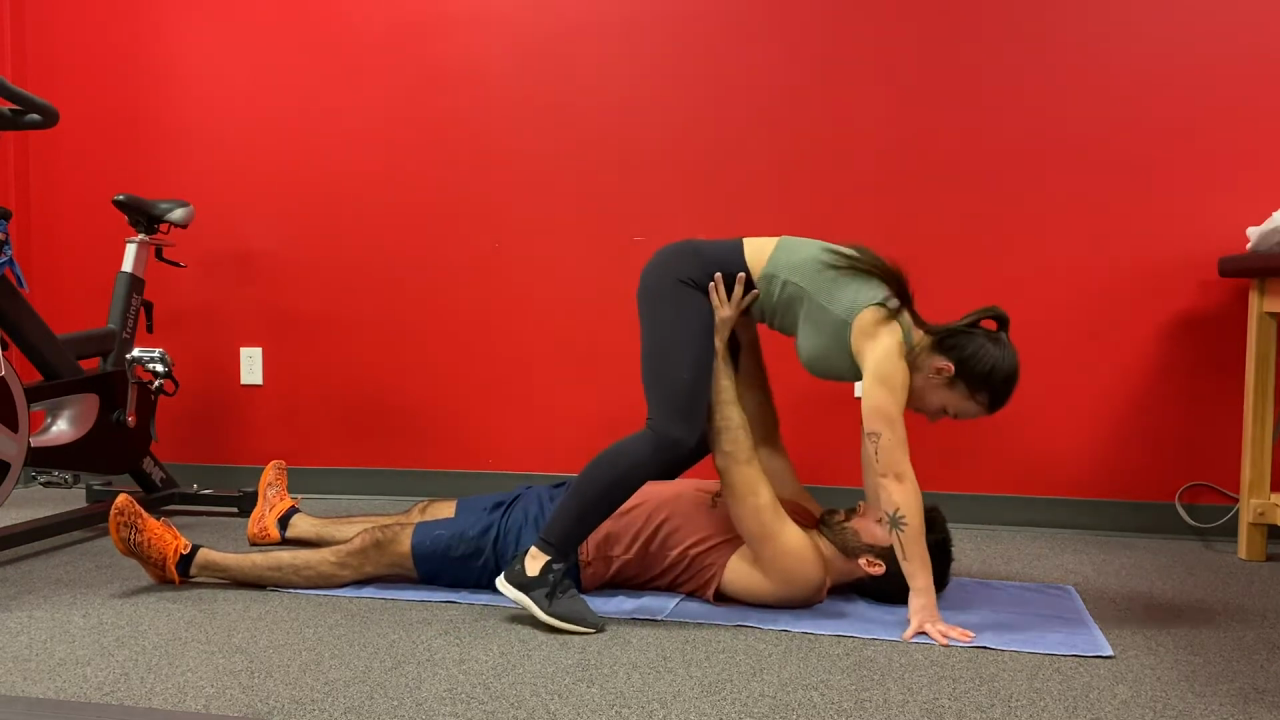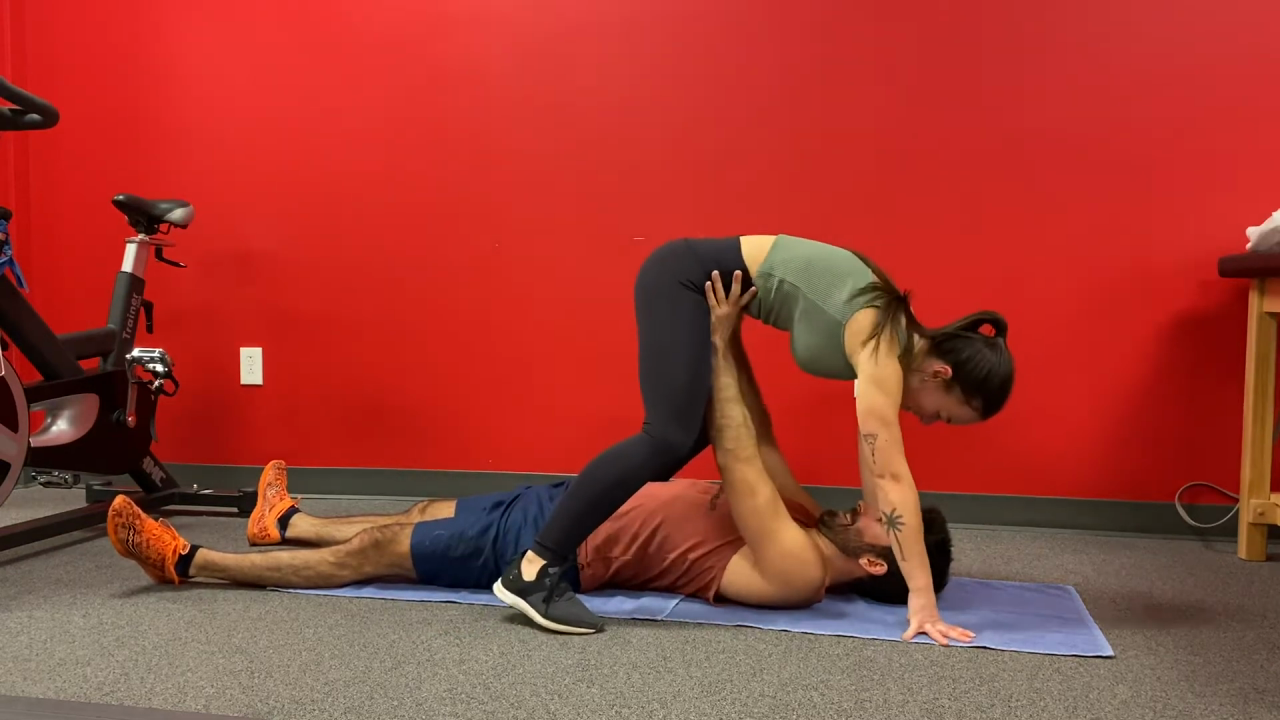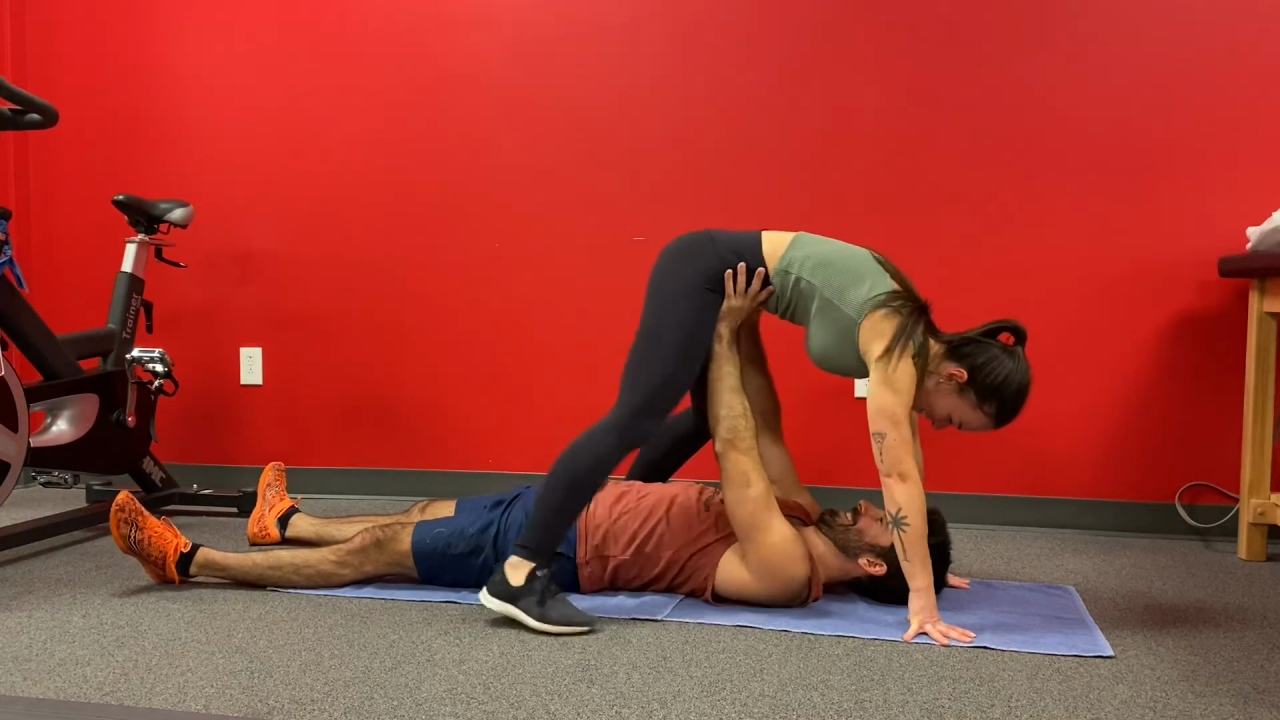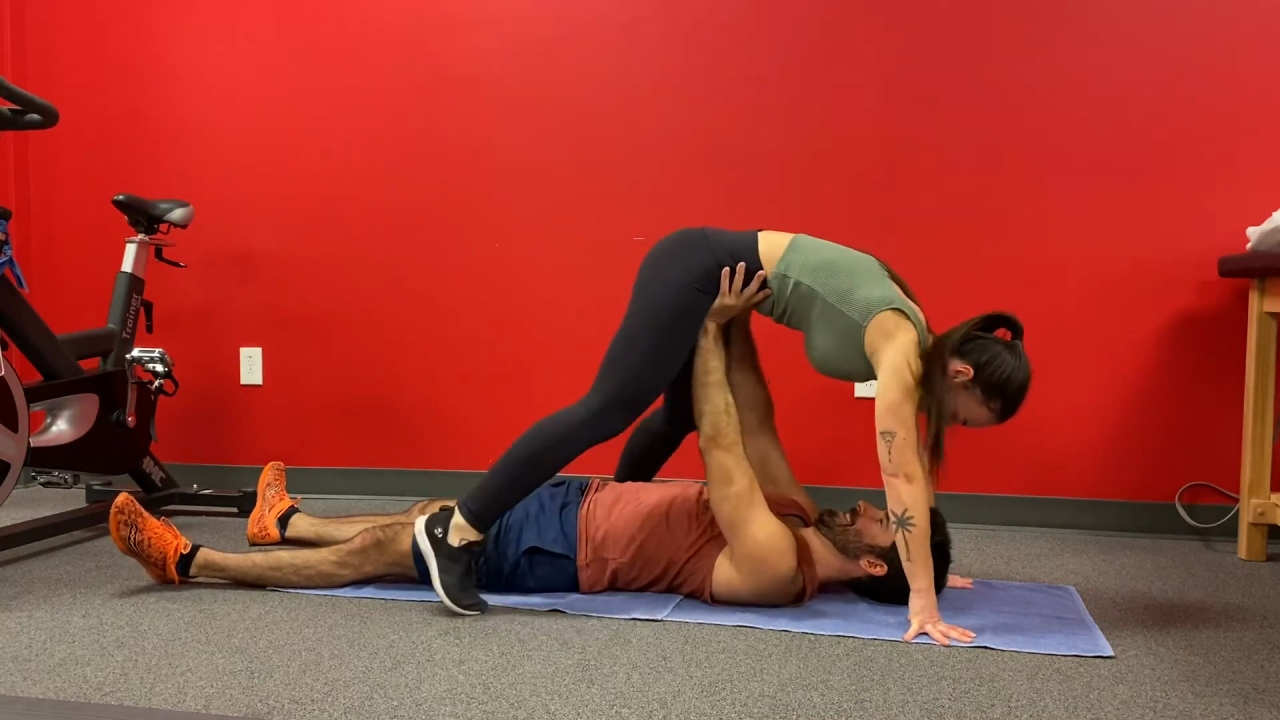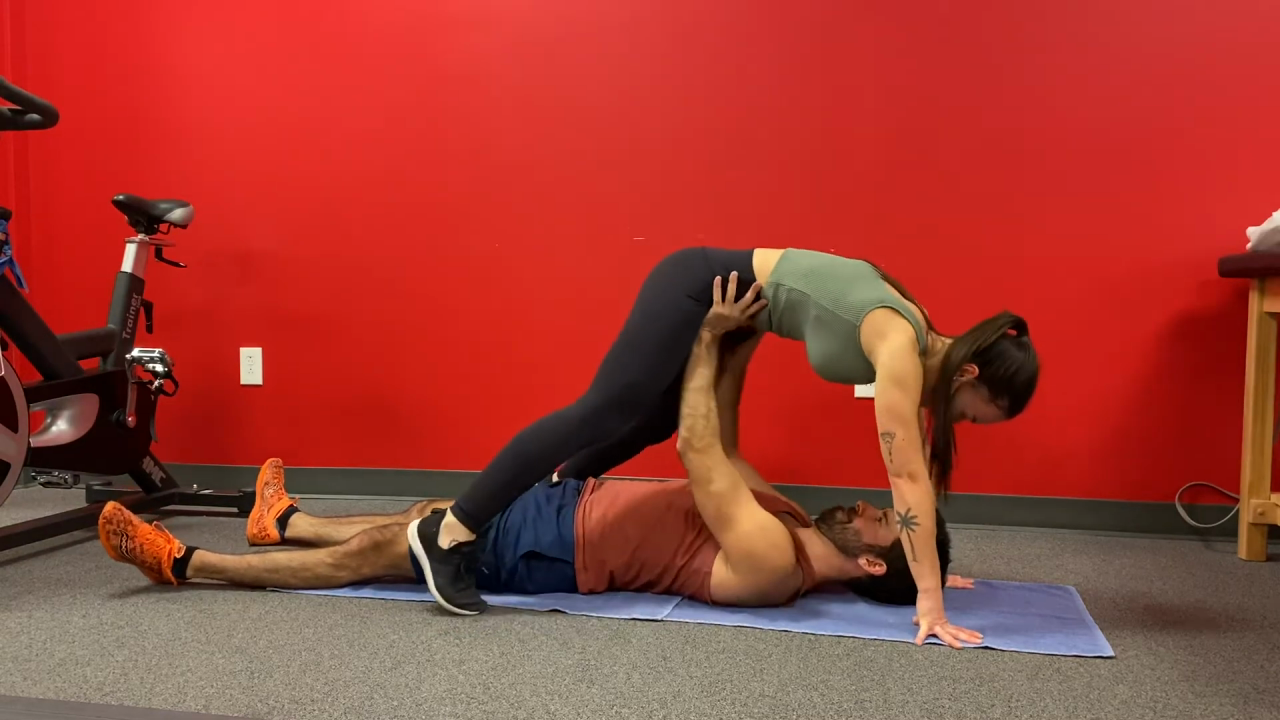
dt=0.4s
person 1, frame 1
left shoulder: (799, 573)
right shoulder: (808, 524)
left elbow: (735, 469)
right elbow: (756, 448)
left wrist: (714, 351)
right wrist: (733, 344)
left hip: (563, 547)
left knee: (378, 554)
right knee: (424, 517)
left ankle: (189, 560)
right ankle: (284, 524)
person 1, frame 2
left shoulder: (796, 572)
right shoulder: (807, 523)
left elbow: (739, 466)
right elbow: (751, 451)
left wrist: (717, 345)
right wrist: (730, 338)
left knee: (378, 554)
right knee: (423, 517)
left ankle: (188, 561)
right ankle: (284, 524)
person 1, frame 3
left shoulder: (787, 569)
right shoulder: (803, 522)
left elbow: (735, 455)
right elbow: (762, 439)
left wrist: (723, 335)
right wrist: (745, 333)
left hip: (564, 547)
right hip: (581, 503)
left knee: (378, 551)
right knee: (423, 515)
left ankle: (189, 560)
right ankle: (284, 524)
person 1, frame 4
left shoulder: (779, 567)
right shoulder: (800, 525)
left elbow: (723, 452)
right elbow: (756, 432)
left wrist: (708, 330)
right wrist: (735, 325)
left hip: (561, 548)
right hip: (583, 502)
left knee: (379, 553)
right knee: (424, 515)
left ankle: (190, 561)
right ankle: (284, 524)
person 1, frame 5
left shoulder: (774, 564)
right shoulder: (794, 529)
left elbow: (698, 454)
right elbow: (722, 453)
left wrist: (708, 340)
right wrist: (741, 355)
left hip: (559, 548)
right hip: (579, 501)
left knee: (377, 553)
right knee: (420, 517)
left ankle: (183, 563)
right ankle: (283, 522)
person 2, frame 1
left shoulder: (902, 337)
right shoulder: (887, 346)
left elbow: (879, 464)
right elbow: (895, 477)
right wrist: (923, 599)
left hip: (715, 288)
right hip: (689, 278)
left knee: (711, 430)
right knee: (673, 435)
left ankle: (611, 525)
right ankle: (537, 567)
person 2, frame 2
left shoulder: (897, 338)
right shoulder: (881, 345)
left elbow: (874, 459)
right elbow: (892, 474)
right wrist: (921, 598)
left hip: (708, 283)
right hip: (685, 277)
left knee: (705, 424)
right knee: (670, 436)
left ankle: (602, 523)
right ankle: (534, 570)
person 2, frame 3
left shoulder: (916, 342)
right shoulder: (897, 345)
left elbow: (903, 460)
right elbow: (898, 475)
left wrist: (914, 558)
right wrist: (921, 599)
left hip: (724, 276)
right hip: (705, 267)
left knee: (716, 417)
right knee: (637, 417)
right ankle: (519, 575)
person 2, frame 4
left shoulder: (920, 346)
right shoulder: (902, 346)
left elbow: (916, 462)
right elbow: (902, 475)
left wrist: (922, 567)
right wrist: (922, 602)
left hip: (716, 274)
right hip: (697, 267)
left knee: (686, 413)
right knee: (607, 410)
right ankle: (458, 529)
person 2, frame 5
left shoulder: (921, 345)
right shoulder: (899, 344)
left elbow: (918, 462)
right elbow: (906, 476)
left wrist: (927, 566)
right wrist: (930, 601)
left hip: (721, 297)
right hip: (700, 286)
left knee: (657, 420)
right knee: (602, 413)
right ankle: (451, 531)
